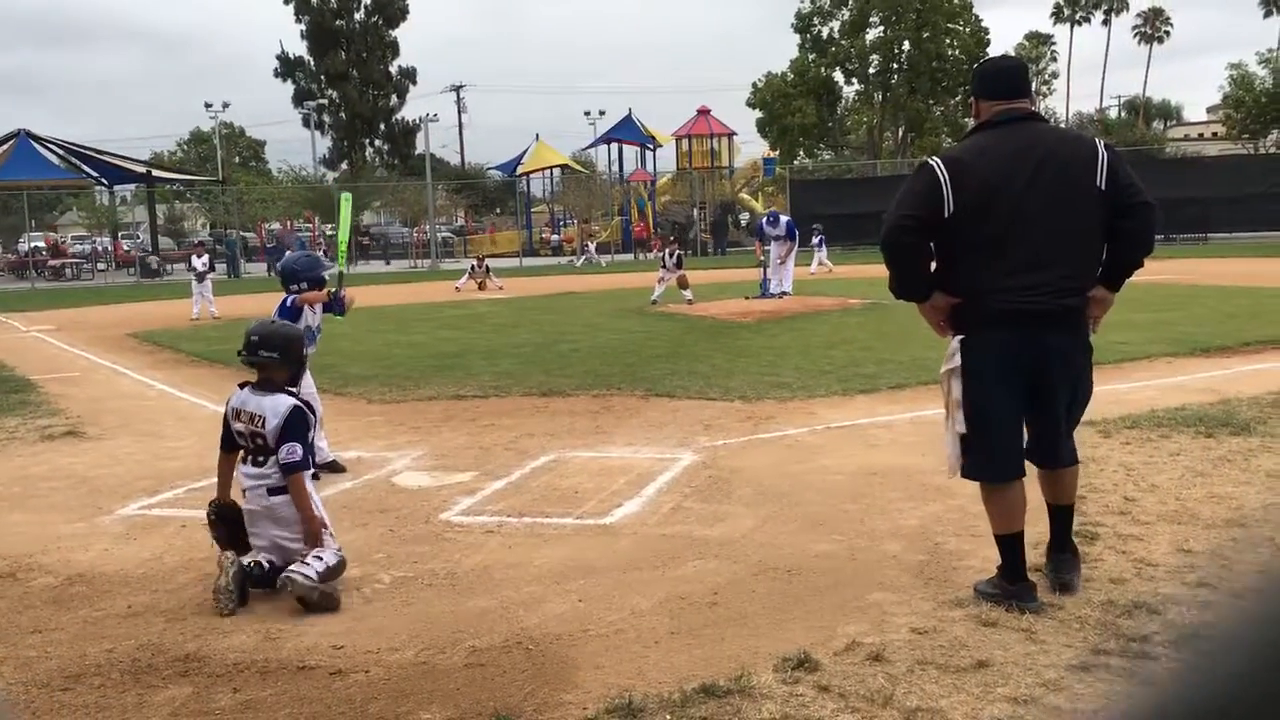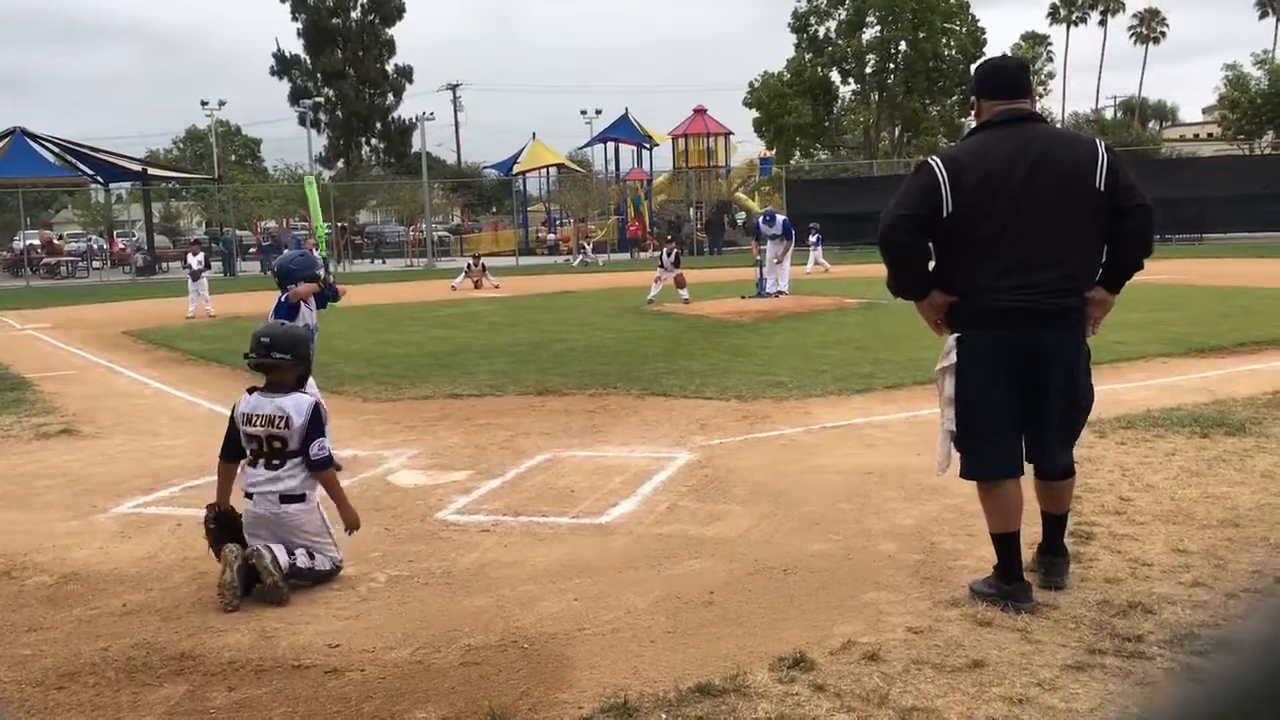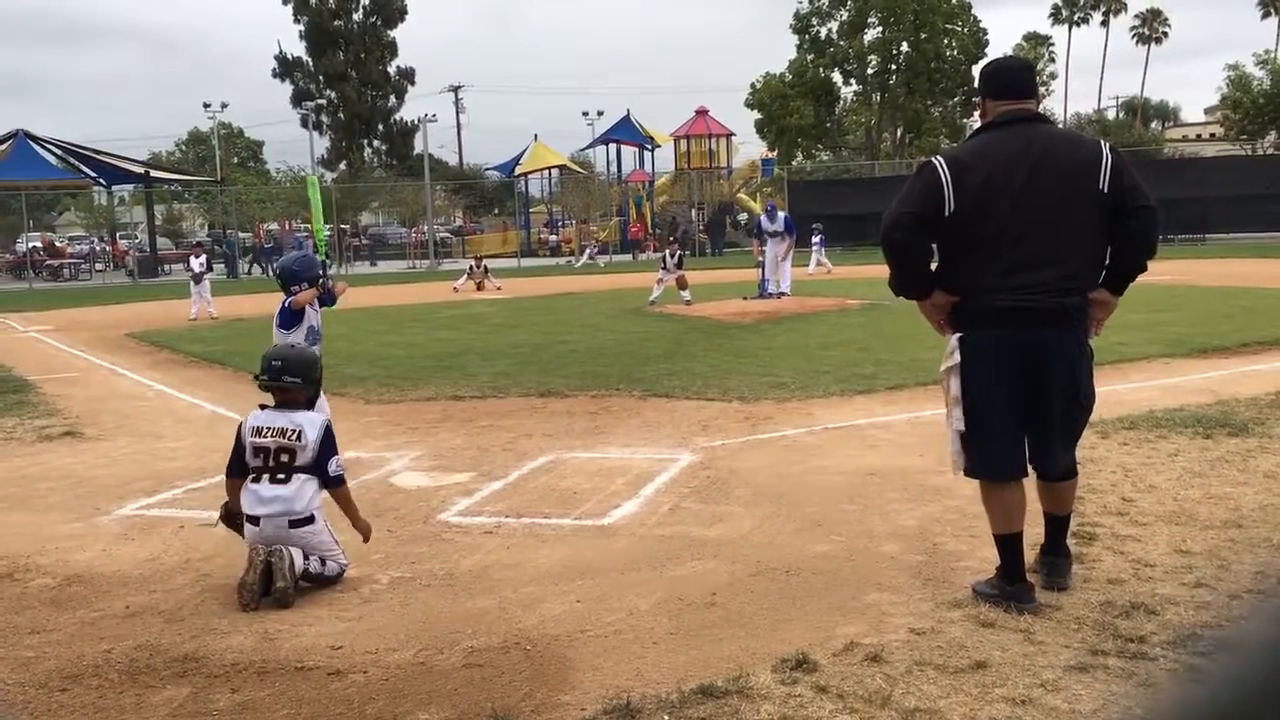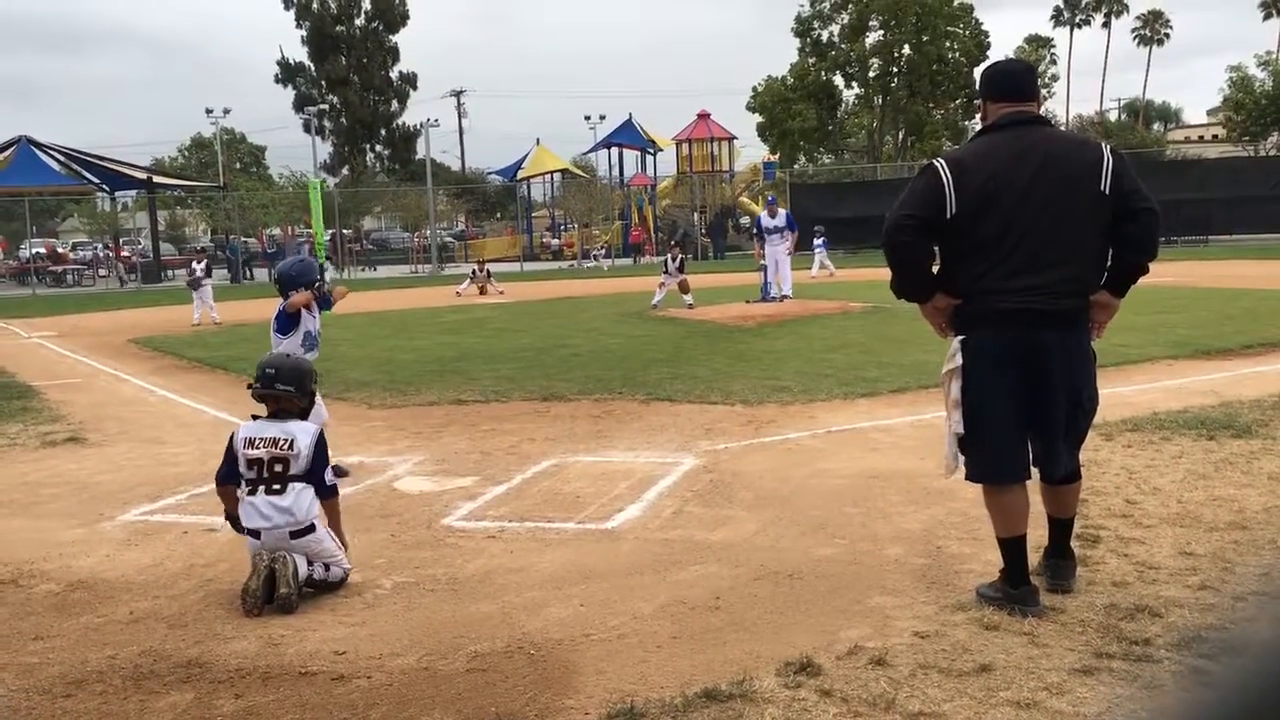
dt=0.3s
person 1, frame 1
left shoulder: (952, 166)
right shoulder: (1090, 153)
left elbow: (899, 233)
right elbow: (1139, 216)
left wrist: (923, 293)
right wrist: (1107, 282)
left hip: (987, 332)
right hip: (1065, 327)
left knee: (997, 457)
right knee: (1056, 443)
left ankle: (1015, 579)
right ankle: (1062, 554)
person 1, frame 2
left shoulder: (951, 165)
right shoulder: (1090, 154)
left elbow: (897, 231)
right elbow: (1138, 218)
left wrist: (922, 292)
right wrist: (1108, 285)
left hip: (984, 332)
right hip: (1062, 328)
left knee: (994, 456)
right knee: (1055, 450)
left ankle: (1010, 579)
right ankle: (1053, 556)
person 1, frame 3
left shoulder: (954, 166)
right shoulder: (1094, 156)
left elbow: (899, 230)
right elbow: (1142, 219)
left wrist: (925, 292)
right wrist: (1111, 286)
left hip: (986, 332)
right hip: (1065, 327)
left knee: (997, 458)
right knee: (1058, 450)
left ankle: (1013, 580)
right ankle: (1055, 558)
person 1, frame 4
left shoulder: (956, 168)
right shoulder: (1095, 157)
left elbow: (901, 232)
right elbow: (1144, 220)
left wrist: (927, 294)
right wrist: (1113, 288)
left hip: (987, 335)
right hip: (1067, 330)
left knee: (1000, 462)
right knee: (1061, 454)
left ankle: (1017, 583)
right ankle: (1060, 560)
person 2, frame 1
left shoulder: (236, 400)
right shoulder: (290, 409)
left elbow: (227, 453)
right elbow: (294, 469)
left wrist: (222, 499)
right wrist: (310, 517)
left hip: (253, 501)
right hip: (286, 498)
left knee: (275, 569)
right knee: (329, 556)
left ankle: (241, 569)
right ankle: (303, 577)
person 2, frame 2
left shoulder: (243, 405)
right shoulder: (307, 406)
left elbow: (228, 459)
right elbow: (321, 466)
left wrist: (222, 506)
right wrist: (345, 507)
left hip: (255, 506)
right hip: (295, 505)
left knee: (270, 562)
right knee: (329, 563)
left ankle: (244, 564)
right ankle: (278, 560)
person 2, frame 3
left shoulder: (250, 422)
right shoulder: (317, 424)
left elbow: (234, 476)
right elbow: (334, 482)
left wrist: (237, 510)
right wrist: (356, 519)
left hip: (256, 525)
right hip: (300, 523)
right knee: (336, 566)
left ankle: (263, 568)
right ankle: (294, 561)
person 2, frame 4
left shoulder: (242, 433)
right shoulder: (311, 434)
left elbow: (224, 485)
right elbow: (327, 492)
left wrist: (238, 514)
right wrist: (338, 532)
left hip: (256, 536)
right hip: (300, 532)
left knee: (266, 556)
right knee: (339, 571)
left ankle: (267, 575)
right ankle: (296, 570)
person 3, frame 1
left shoulder: (317, 302)
right shoulder: (290, 304)
left elbow: (347, 299)
right elbow: (305, 297)
left wrist: (342, 301)
right wrist: (330, 296)
left knee: (314, 412)
left ankle: (321, 457)
person 3, frame 2
left shoulder: (311, 299)
right shoulder: (286, 302)
left elbow: (340, 291)
right elbow: (297, 292)
left wrist: (331, 288)
right wrist: (322, 285)
person 3, frame 3
left shoulder: (313, 301)
right shoulder: (290, 307)
left elbow: (341, 286)
right elbow: (299, 300)
left wrist: (330, 290)
right wrist: (320, 289)
left knee: (321, 416)
person 3, frame 4
left shoulder: (313, 304)
right shoulder: (288, 312)
left elbow: (342, 291)
right elbow: (293, 302)
left wrist: (325, 293)
right wrist: (315, 292)
left knee: (319, 418)
